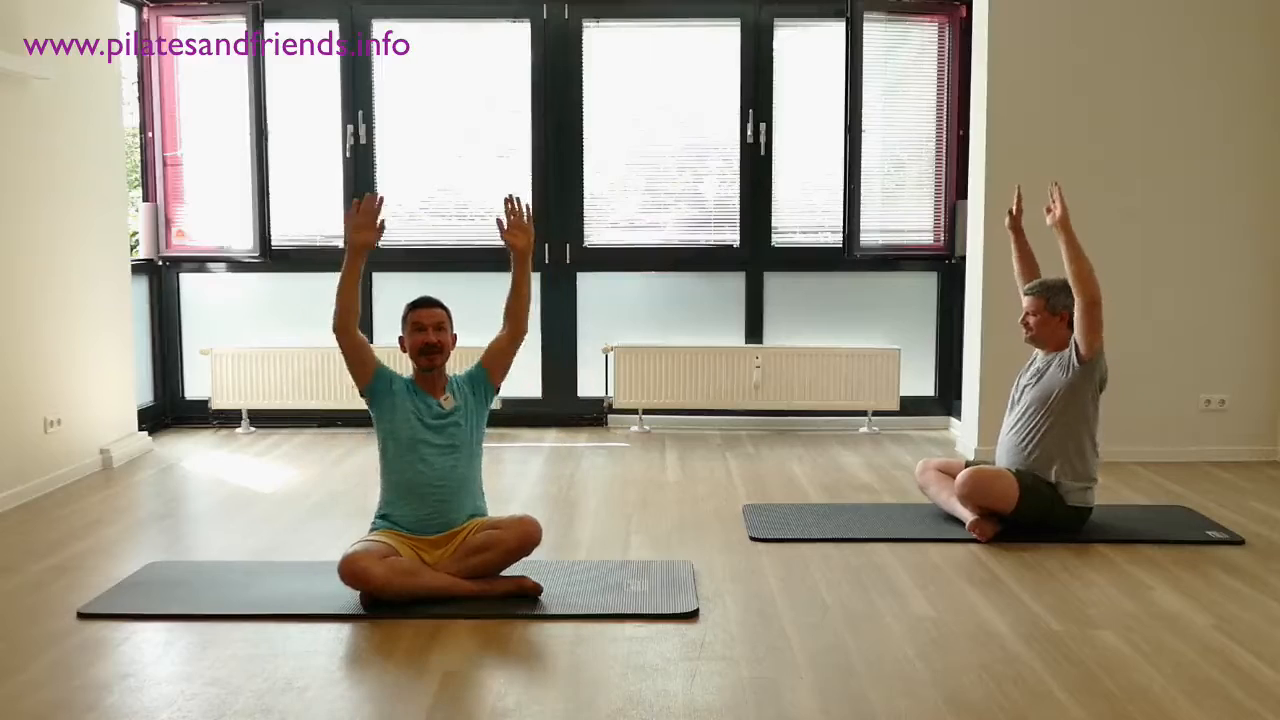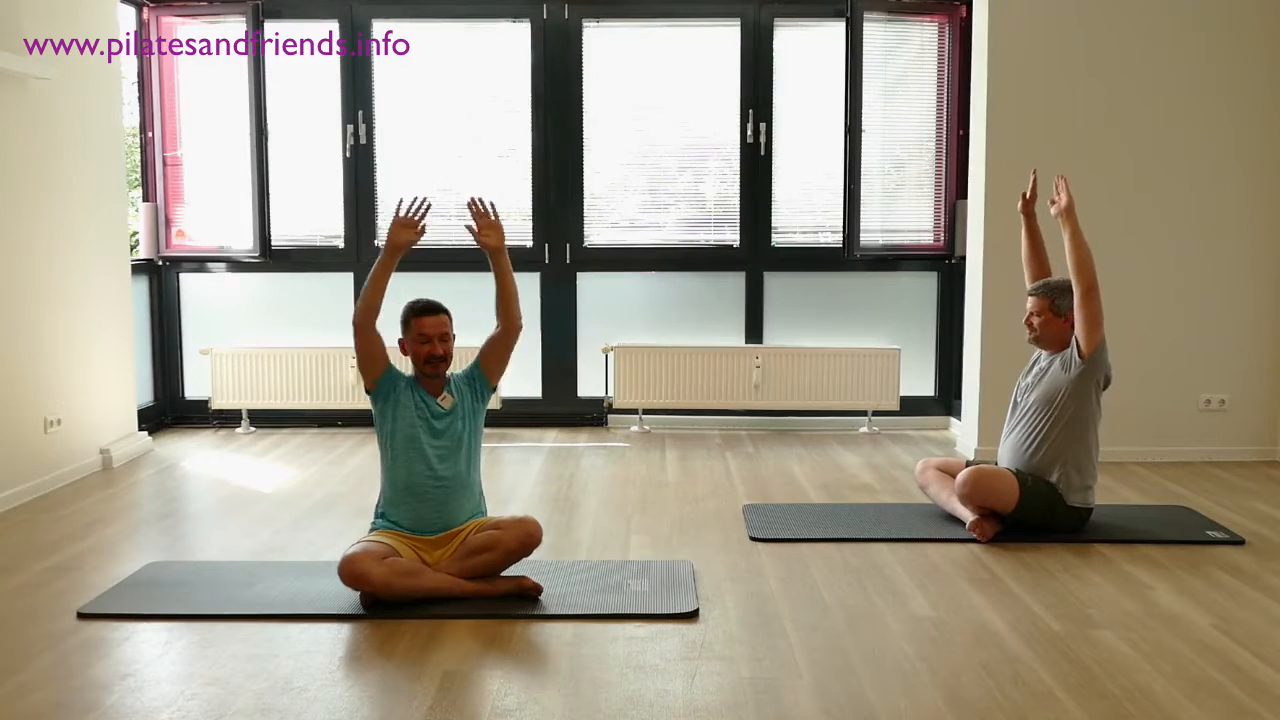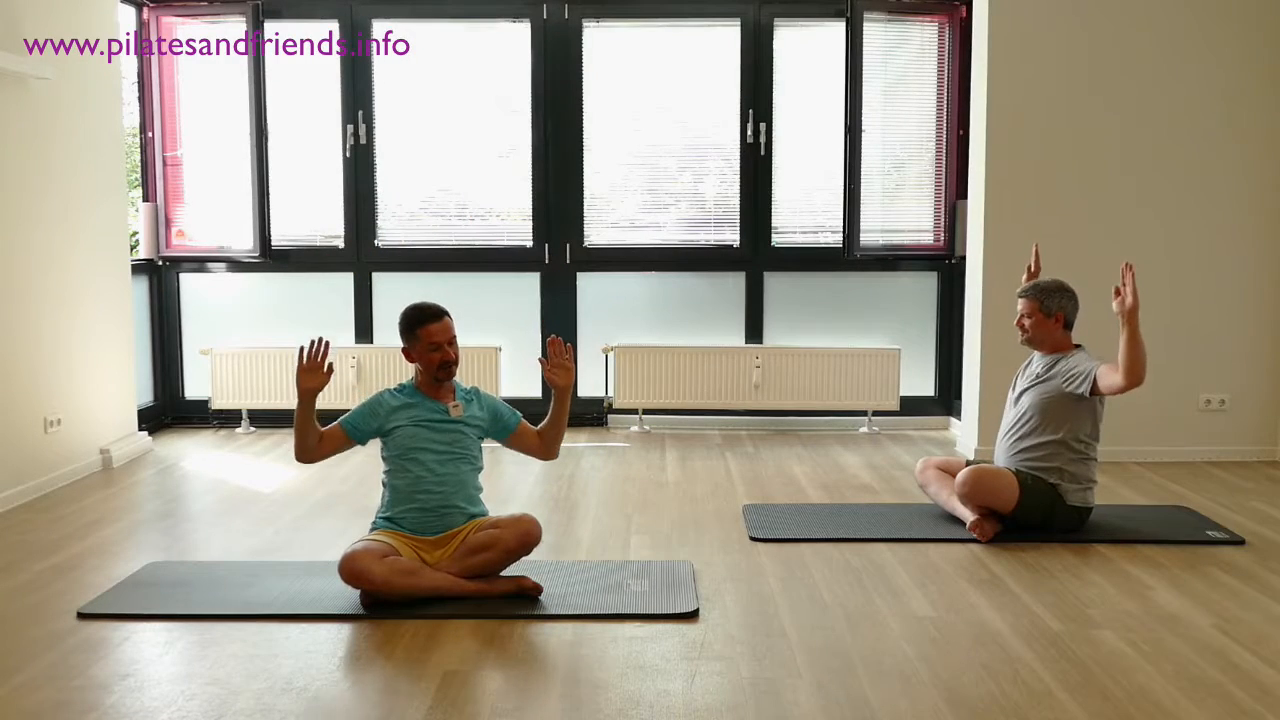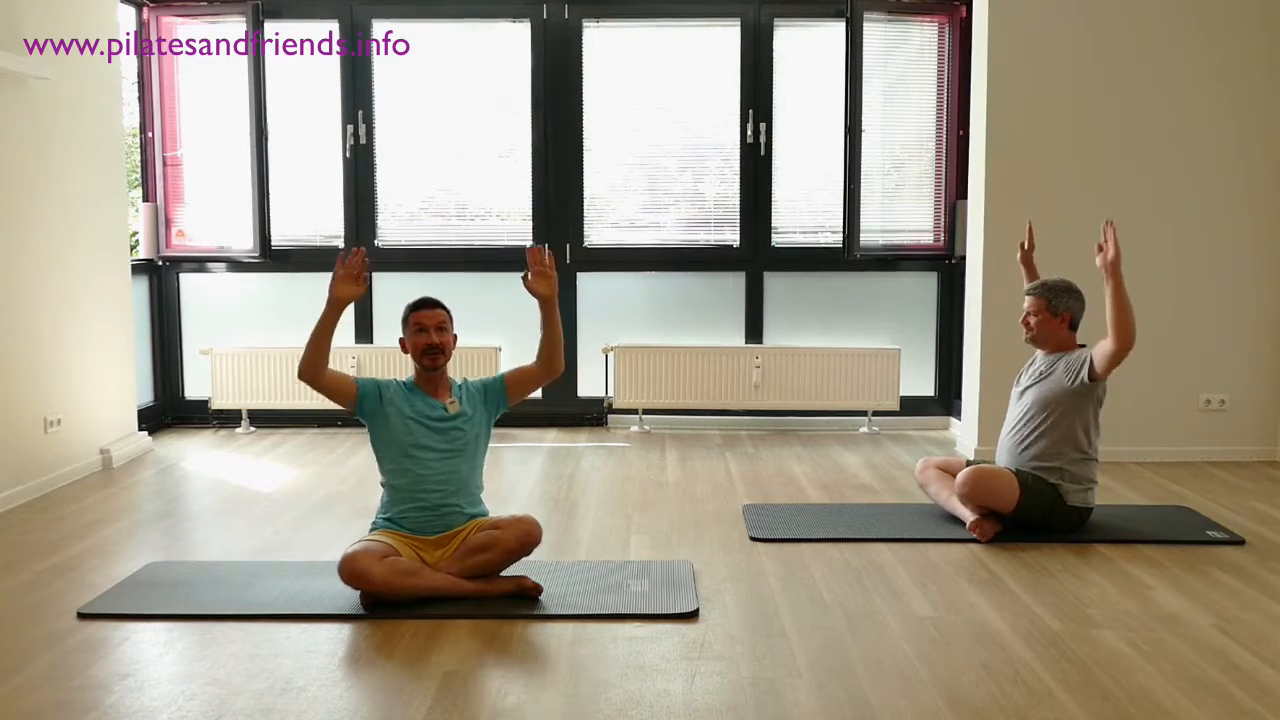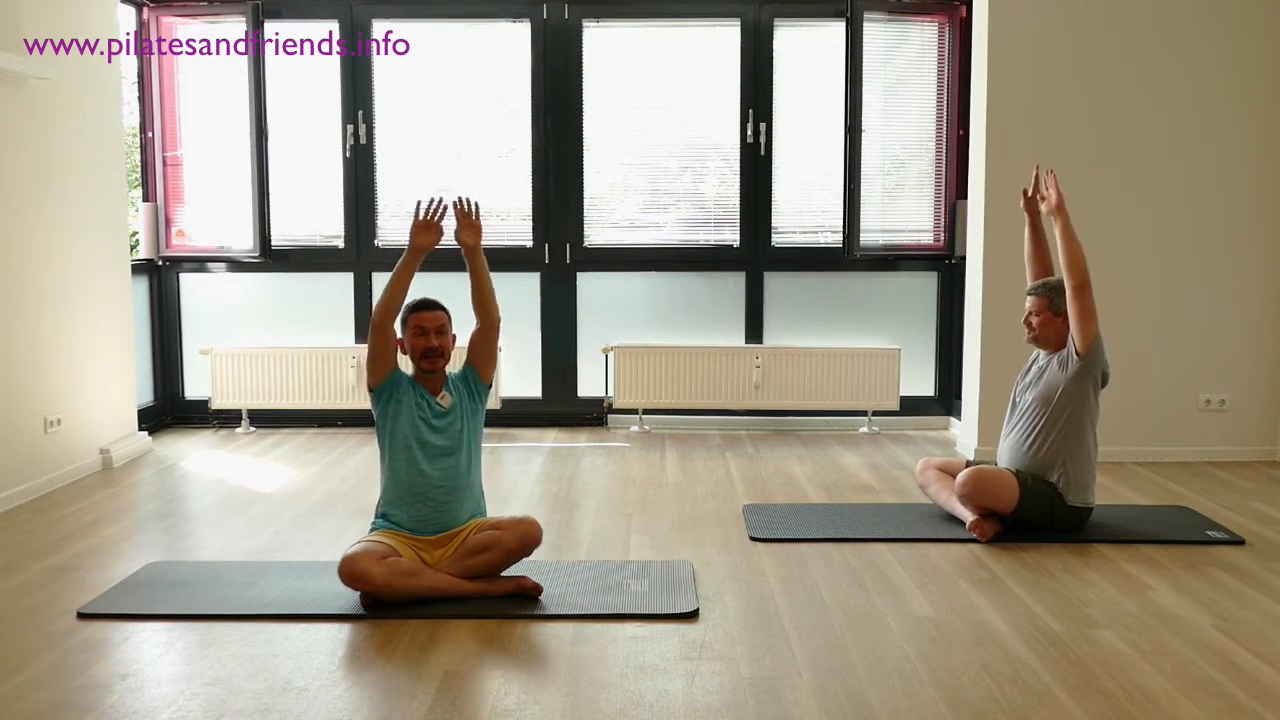
dt=1s
person 1, frame 1
left shoulder: (474, 391)
right shoulder: (388, 394)
left elbow: (514, 329)
right elbow: (344, 330)
left wrist: (522, 255)
right wrist: (355, 254)
left hip: (466, 533)
right hip: (398, 537)
left knee: (527, 531)
right knee: (354, 567)
left ankle: (401, 582)
right ankle: (495, 585)
person 1, frame 2
left shoulder: (471, 388)
right shoulder: (391, 393)
left elbow: (510, 326)
right elbow: (362, 324)
left wrist: (496, 254)
right wrist: (391, 252)
left hip: (467, 533)
right hip: (398, 537)
left knee: (527, 532)
right knee: (353, 569)
left ankle: (403, 580)
right ankle: (492, 587)
person 1, frame 3
left shoulder: (481, 404)
right shoulder: (385, 406)
left elbow: (546, 449)
right elbow: (308, 453)
left wrist: (561, 394)
right wrist: (307, 399)
left hip: (466, 534)
right hip: (399, 537)
left knee: (526, 529)
right knee: (355, 566)
left ankle: (400, 583)
right ankle: (492, 586)
person 1, frame 4
left shoulder: (481, 398)
right shoulder: (383, 399)
left elbow: (550, 367)
right elbow: (311, 372)
left wrist: (548, 302)
right wrist: (336, 305)
left hip: (466, 533)
right hip: (399, 537)
left knee: (527, 530)
right knee: (354, 566)
left ankle: (403, 582)
right ankle: (491, 585)
person 1, frame 5
left shoulder: (469, 390)
right shoulder: (392, 393)
left elbow: (489, 323)
right elbow: (380, 323)
left wrist: (473, 250)
right wrist: (415, 252)
left hip: (466, 533)
right hip: (399, 536)
left knee: (527, 531)
right knee: (354, 568)
left ankle: (404, 581)
right ankle: (493, 586)
person 2, frame 1
left shoulder: (1080, 364)
right shoulder: (1043, 352)
left elbow: (1088, 299)
right elbow: (1032, 288)
left wrist: (1063, 230)
right wrist: (1016, 231)
left hip: (1059, 501)
right hip: (1015, 479)
left knee: (971, 482)
right knee: (927, 469)
left ankle: (985, 516)
right ankle: (980, 516)
person 2, frame 2
left shoulder: (1083, 362)
right shoulder: (1045, 352)
left elbow: (1086, 292)
right elbow: (1038, 280)
left wrist: (1067, 221)
right wrist: (1028, 217)
left hip: (1059, 501)
right hip: (1015, 480)
left knee: (971, 482)
right knee: (927, 469)
left ankle: (986, 515)
right ankle: (978, 516)
person 2, frame 3
left shoulder: (1078, 367)
right shoulder: (1040, 357)
left elbow: (1128, 379)
right elbow: (1035, 326)
left wrist: (1128, 319)
right wrist: (1033, 283)
left hip: (1059, 499)
right hip: (1015, 478)
left knee: (970, 482)
right knee: (928, 468)
left ankle: (989, 516)
right ankle: (976, 515)
person 2, frame 4
left shoulder: (1081, 368)
right shoulder: (1044, 354)
left elbow: (1121, 343)
right elbow: (1040, 305)
left wrist: (1111, 272)
right wrist: (1027, 265)
left hip: (1059, 500)
right hip: (1015, 479)
left knee: (970, 480)
right knee: (927, 467)
left ankle: (986, 516)
right ankle: (979, 516)
person 2, frame 5
left shoulder: (1080, 361)
right shoulder: (1043, 352)
left elbow: (1078, 287)
right elbow: (1040, 279)
left wrist: (1058, 216)
right wrist: (1031, 216)
left hip: (1059, 500)
right hip: (1016, 479)
left knee: (970, 482)
right knee: (927, 468)
left ankle: (989, 515)
right ankle: (980, 517)
